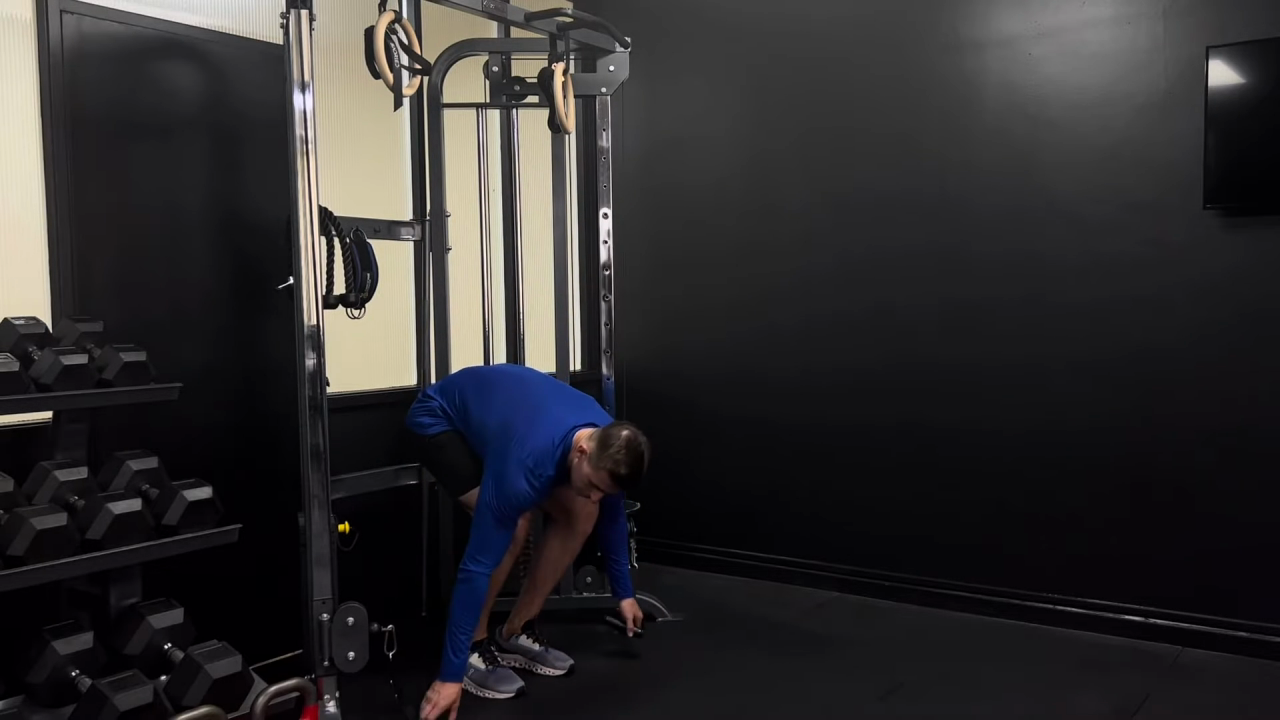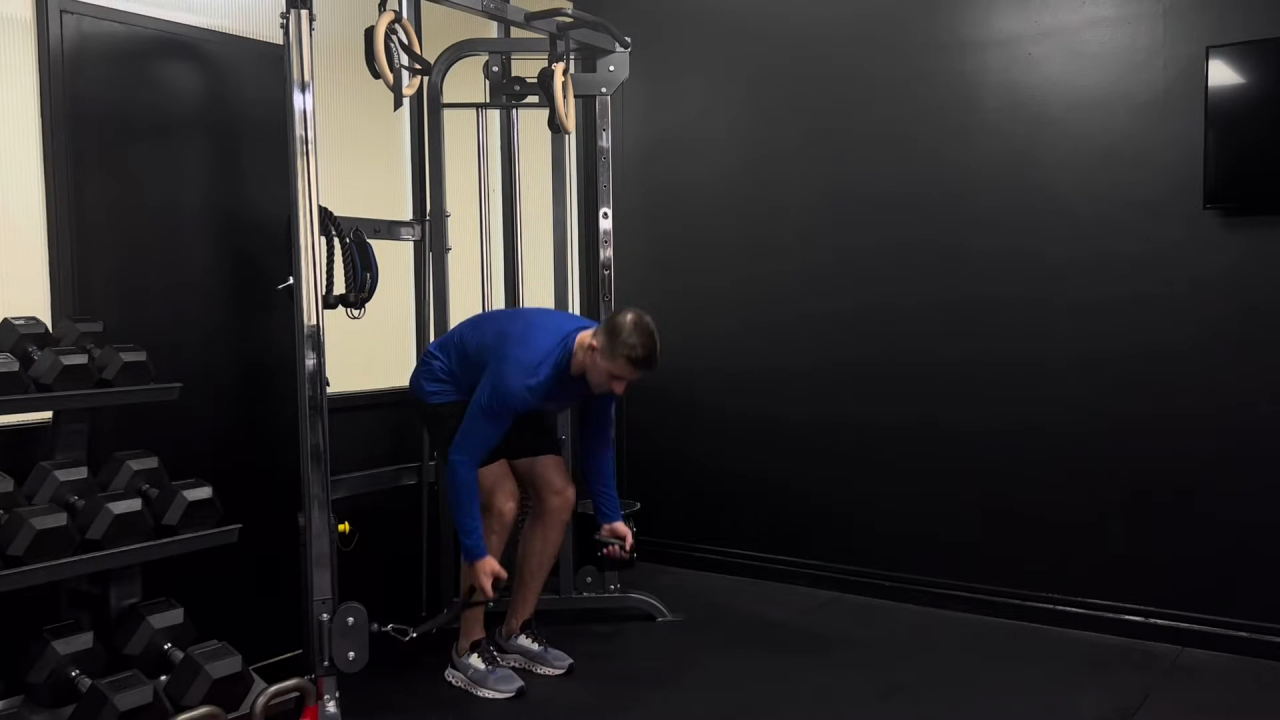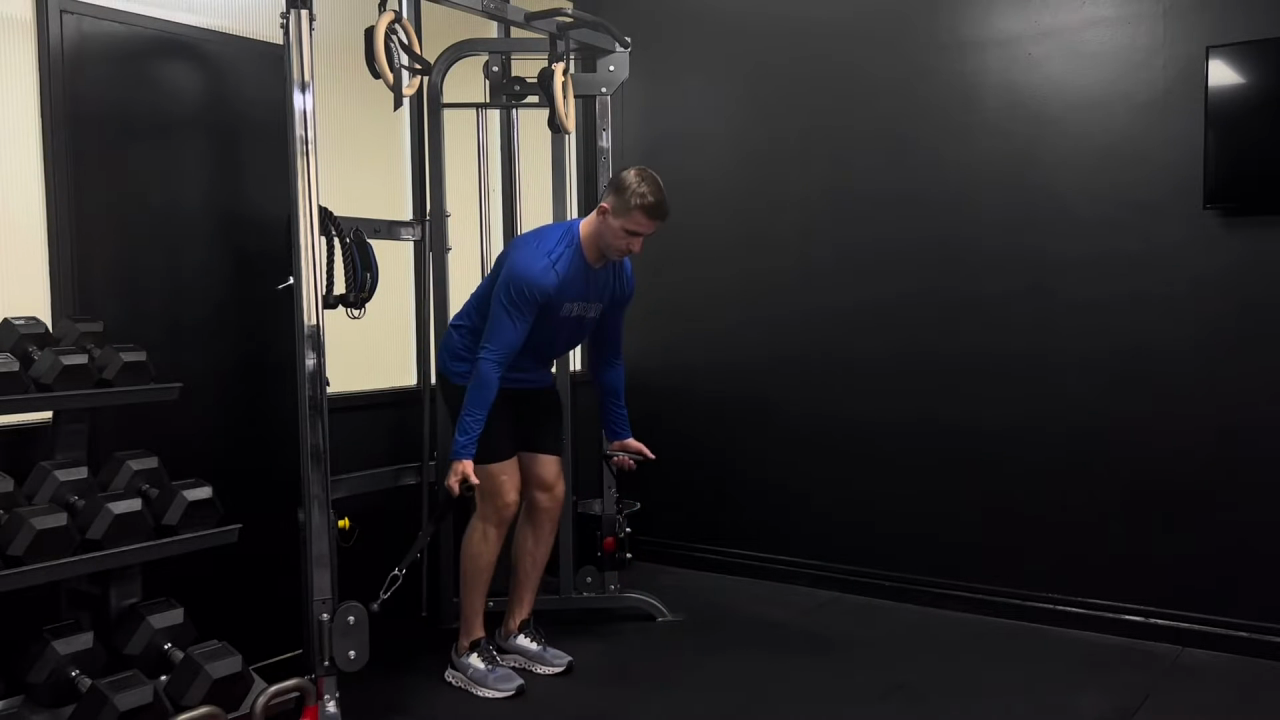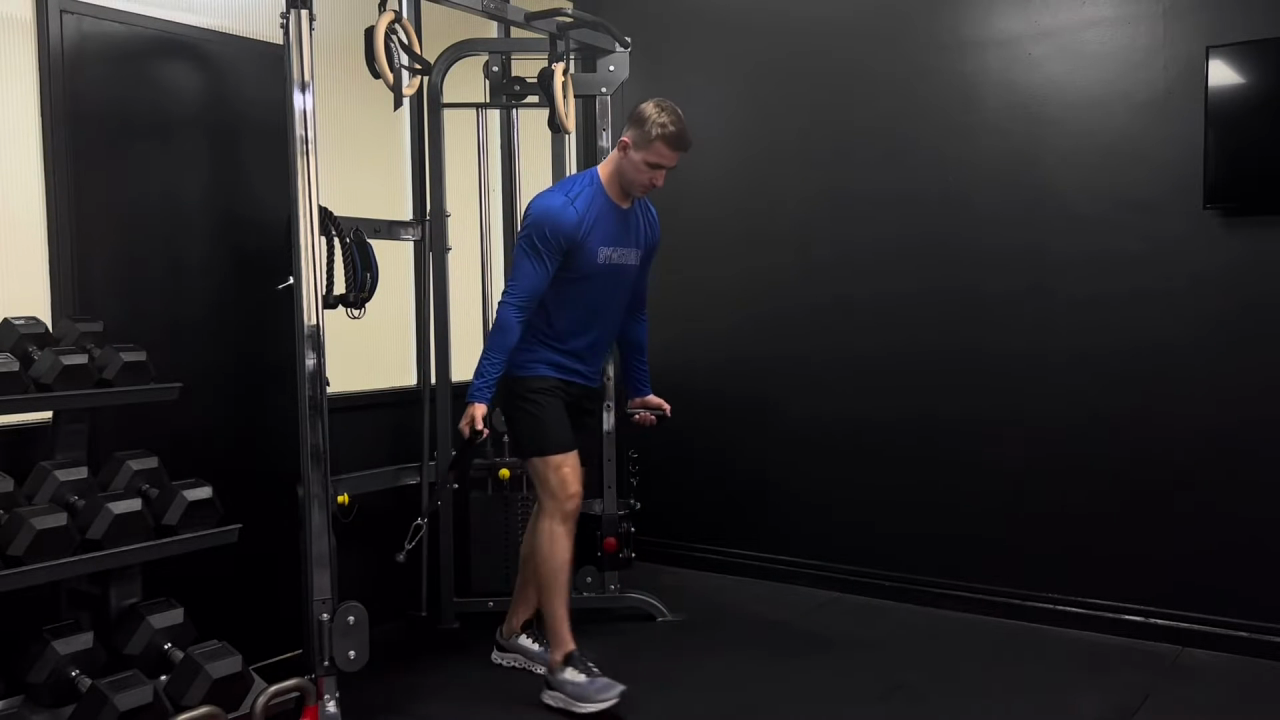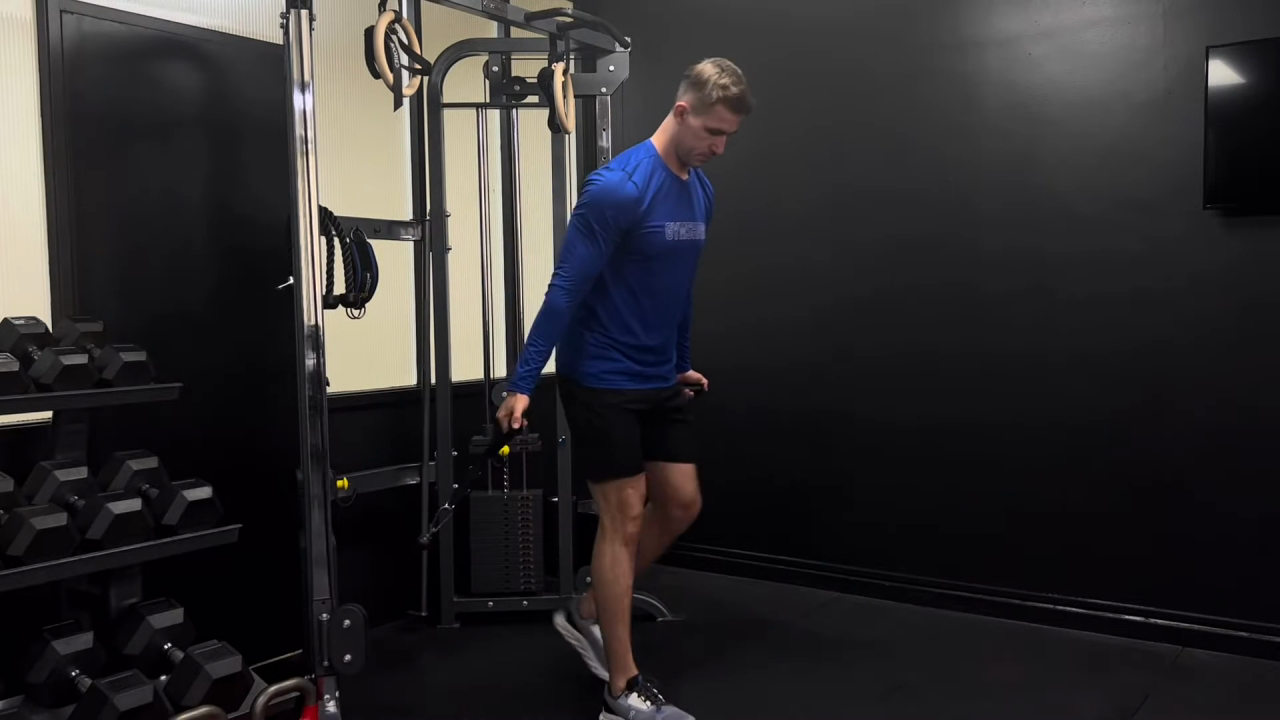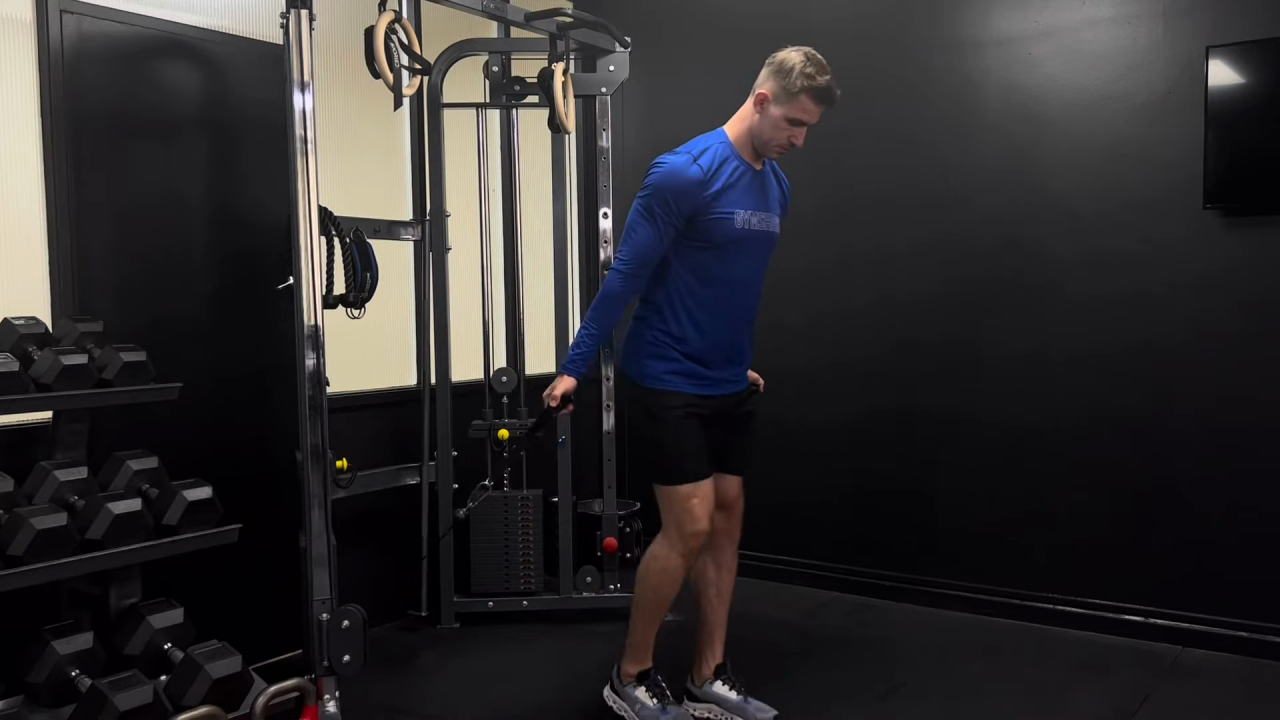
dt=0.4s
person 1, frame 1
left shoulder: (609, 445)
right shoulder: (522, 470)
left elbow: (611, 516)
right elbow: (477, 566)
left wrist: (624, 593)
right wrist: (449, 675)
left hip: (497, 404)
right hip: (439, 420)
left knee: (581, 513)
right knee: (513, 525)
left ankle: (515, 633)
right ankle: (472, 648)
person 1, frame 2
left shoulder: (603, 365)
right shoulder: (524, 373)
left elbow: (598, 441)
right elbow: (462, 459)
left wrist: (610, 516)
right wrist: (475, 552)
left hip: (507, 387)
right hip: (448, 388)
left knee: (558, 495)
right knee: (502, 503)
left ankle: (515, 632)
right ankle: (469, 650)
person 1, frame 3
left shoulder: (618, 275)
right shoulder: (537, 265)
left elbow: (607, 357)
right elbow: (491, 360)
left wrist: (619, 432)
right wrist: (463, 450)
left hip: (532, 380)
right hip: (473, 373)
left knee: (548, 494)
right knee: (501, 501)
left ankle: (515, 632)
right ankle: (468, 649)
person 1, frame 4
left shoulder: (645, 222)
right shoulder: (558, 211)
left elbow: (633, 312)
right elbow: (515, 307)
left wrist: (639, 387)
right wrist: (480, 393)
left hip: (583, 379)
right hip: (532, 374)
left knee: (562, 505)
right knee: (563, 499)
left ankle: (514, 633)
right ankle: (565, 661)
person 1, frame 5
left shoulder: (700, 190)
right shoulder: (617, 188)
right elbow: (567, 290)
left wrist: (682, 364)
right wrist: (522, 383)
left hip: (658, 380)
right hip: (602, 380)
left knee: (681, 504)
right knee: (626, 521)
left ankle: (588, 611)
person 1, frame 6
left shoulder: (775, 185)
right shoulder: (684, 173)
right elbow: (626, 275)
right wrist: (576, 366)
left hip: (728, 387)
right hip: (665, 384)
left knee: (725, 522)
right knee: (689, 528)
